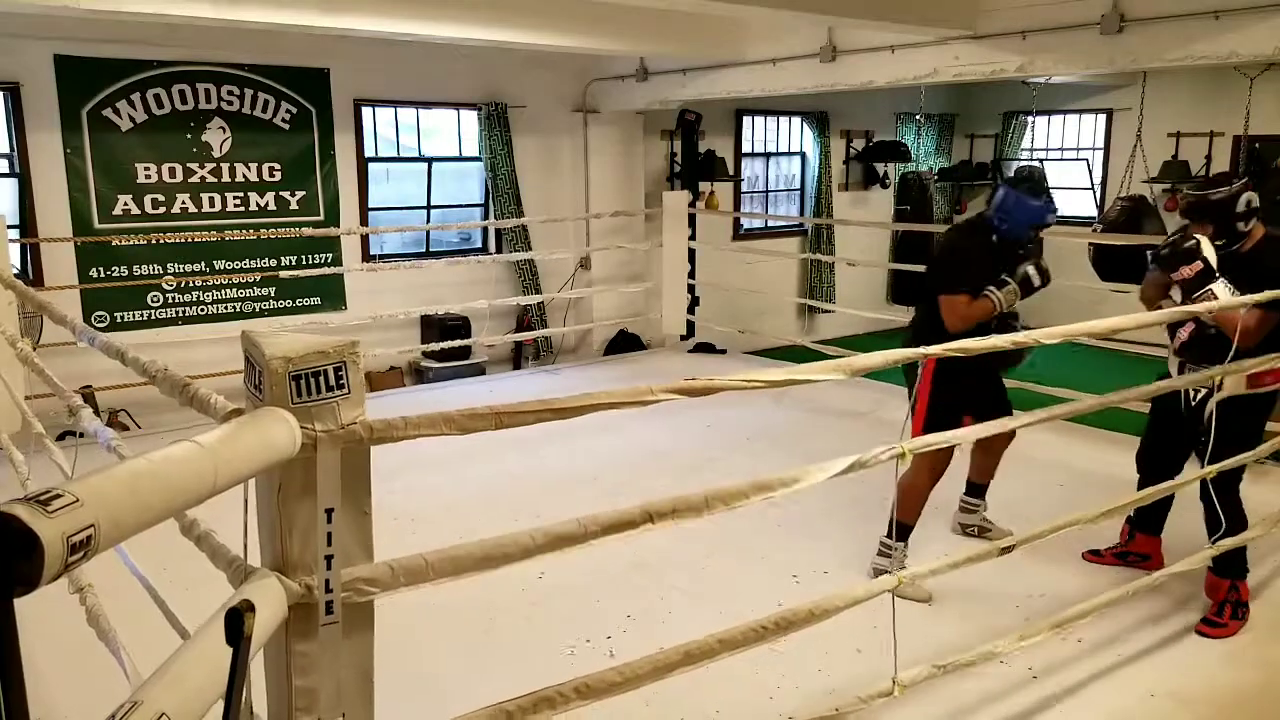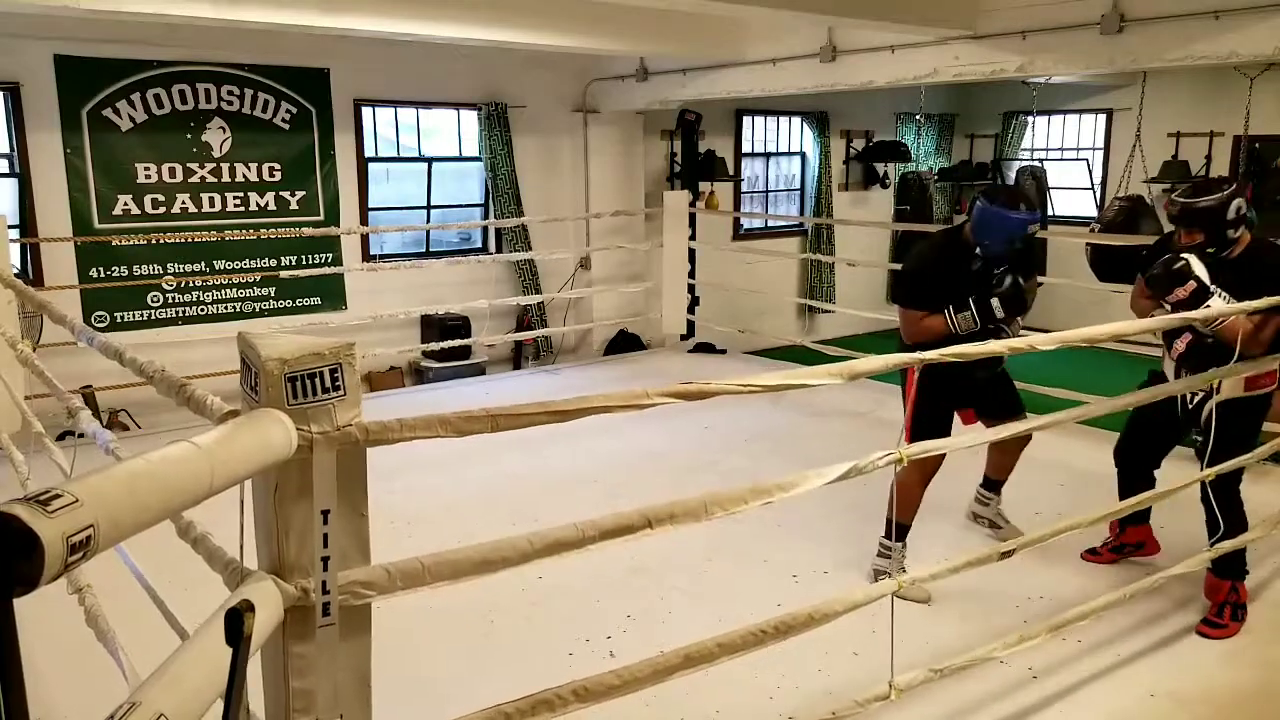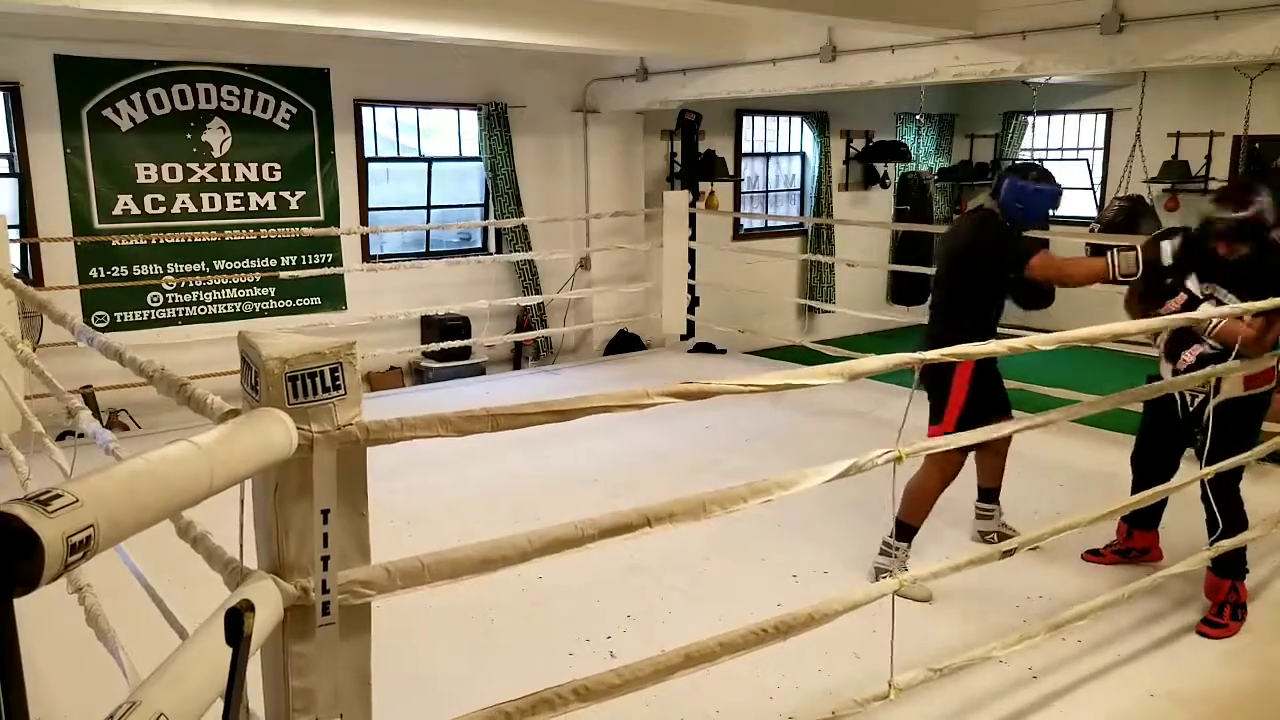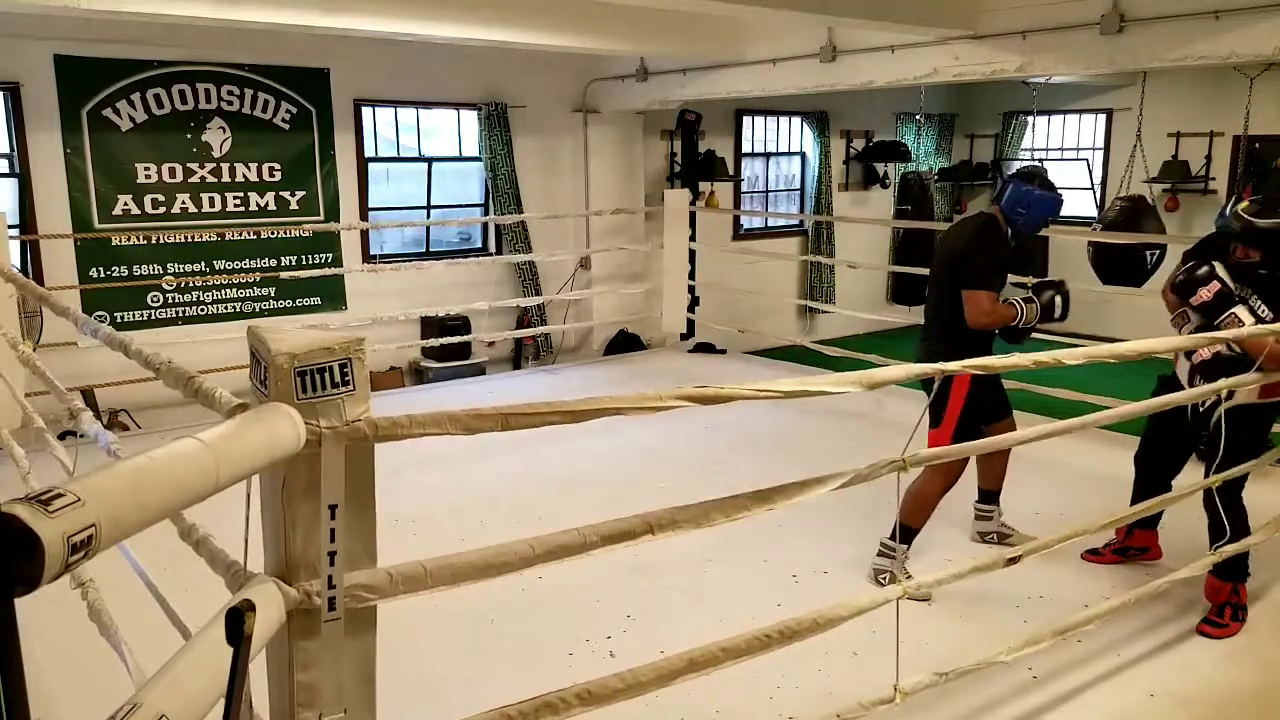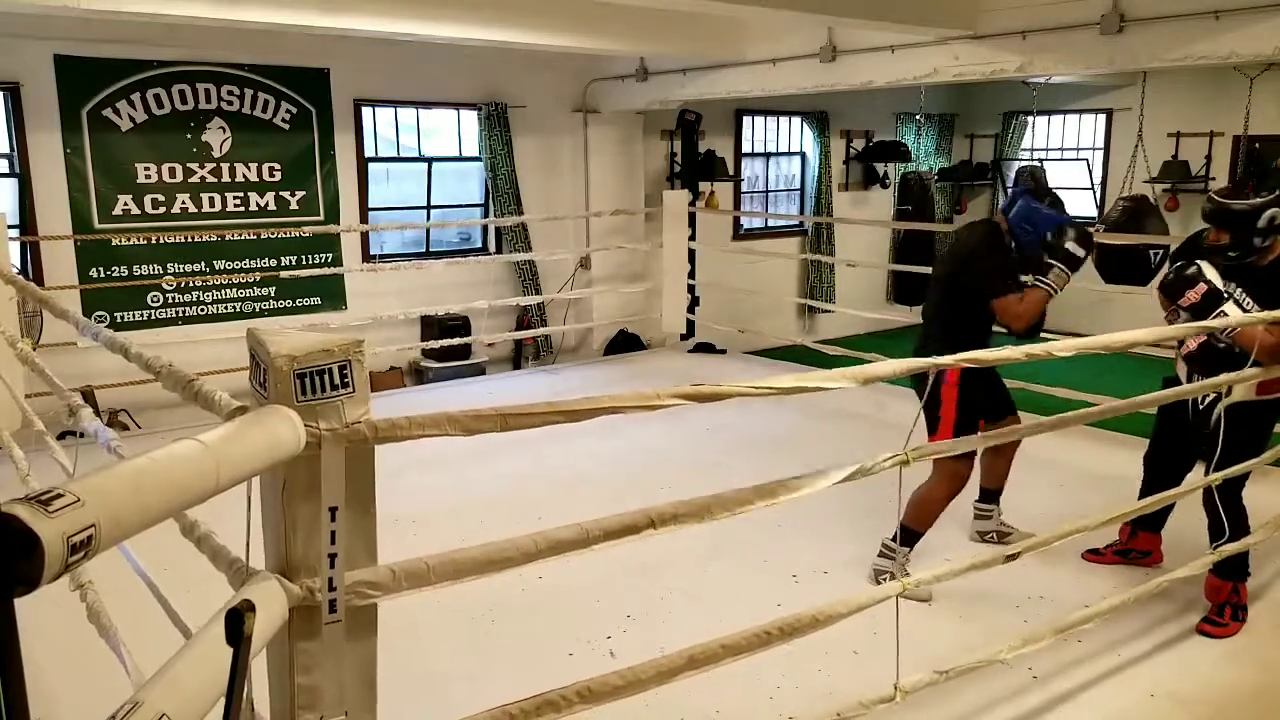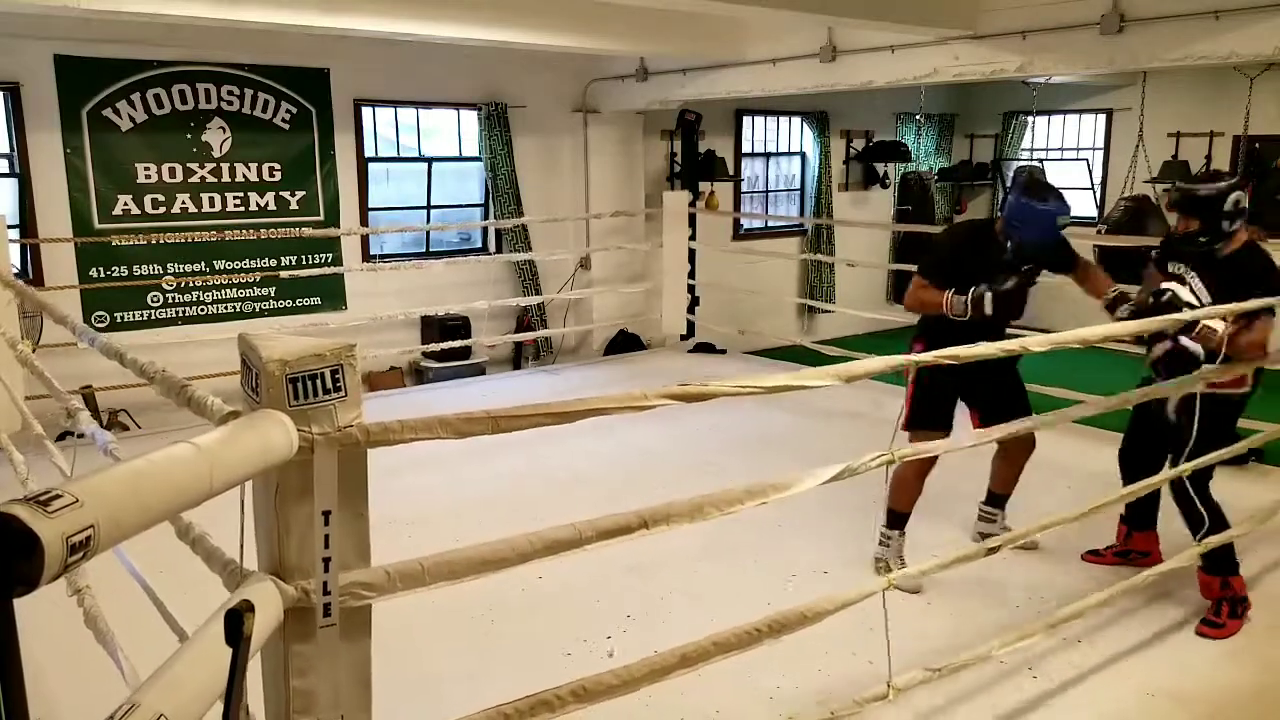
dt=0.3s
person 1, frame 1
right shoulder: (1186, 244)
right elbow: (1151, 291)
left wrist: (1205, 281)
right wrist: (1178, 317)
left hip: (1240, 390)
right hip: (1185, 376)
left knee: (1219, 484)
right knee: (1155, 461)
left ankle: (1231, 589)
right ankle: (1141, 544)
person 1, frame 2
right shoulder: (1172, 249)
right elbow: (1140, 300)
left wrist: (1202, 297)
right wrist: (1173, 323)
left hip: (1236, 391)
right hip: (1179, 376)
left knee: (1218, 486)
right knee: (1132, 452)
left ankle: (1229, 588)
right ankle: (1132, 533)
person 1, frame 3
right shoulder: (1182, 248)
right elbow: (1135, 303)
left wrist: (1195, 308)
right wrist: (1171, 328)
left hip: (1235, 391)
right hip: (1177, 377)
left knee: (1218, 485)
right knee: (1149, 461)
left ankle: (1229, 588)
right ankle: (1138, 540)
person 1, frame 4
right shoulder: (1218, 247)
right elbow: (1171, 291)
left wrist: (1227, 309)
right wrist: (1193, 330)
right hip: (1191, 379)
left knee: (1222, 490)
right knee: (1153, 460)
left ankle: (1230, 591)
right ankle: (1138, 538)
person 1, frame 5
right shoulder: (1201, 249)
right elbow: (1167, 292)
left wrist: (1216, 305)
right wrist: (1186, 328)
right hip: (1192, 380)
left knee: (1221, 490)
right knee: (1161, 464)
left ankle: (1231, 591)
right ankle: (1141, 541)
person 1, frame 6
right shoulder: (1179, 244)
right elbow: (1150, 291)
left wrist: (1196, 323)
right wrist: (1159, 331)
left hip: (1215, 388)
right hip: (1170, 376)
left knee: (1188, 482)
right knee: (1136, 457)
left ankle: (1228, 590)
right ankle: (1139, 542)
person 2, frame 1
left shoulder: (1013, 240)
right shoulder: (959, 244)
right elbow: (955, 320)
left wrist: (1009, 324)
right wrist: (1016, 286)
left hip: (978, 353)
right hip: (937, 359)
left knee: (998, 431)
right knee: (935, 455)
left ankle: (970, 515)
right ankle: (888, 557)
person 2, frame 2
left shoulder: (1015, 248)
right shoulder: (930, 256)
left elbow: (1025, 290)
right elbow: (912, 332)
left wrist: (1008, 321)
right wrist: (975, 314)
left hip: (981, 355)
right hip: (932, 364)
left knee: (1014, 430)
right knee: (925, 458)
left ankle: (986, 504)
right ankle: (888, 558)
person 2, frame 3
left shoulder: (979, 225)
right shoulder: (991, 233)
right elbow: (1058, 270)
left wrist: (1023, 289)
right wrist: (1137, 259)
left hip: (968, 352)
right hip: (953, 359)
left knee: (997, 431)
right knee: (946, 457)
left ankle: (987, 520)
right ankle: (891, 554)
person 2, frame 4
left shoulder: (974, 230)
right shoulder: (986, 241)
right elbow: (979, 315)
left wrist: (1016, 311)
right wrist: (1034, 307)
left hip: (965, 355)
right hip: (954, 362)
left knee: (1000, 431)
right knee: (946, 464)
left ankle: (987, 521)
right ankle: (888, 557)
person 2, frame 5
left shoulder: (991, 240)
right shoulder: (985, 247)
right elbow: (1016, 319)
right wrist: (1061, 268)
right hip: (944, 365)
left knee: (1005, 430)
right knee: (953, 469)
left ankle: (987, 521)
right ankle: (891, 558)
person 2, frame 6
left shoulder: (1039, 246)
right shoulder: (961, 239)
left elbow: (1084, 269)
right elbow: (915, 298)
left wrist: (1115, 299)
right wrist: (972, 303)
left hip: (990, 354)
right hip: (938, 351)
left knee: (1020, 442)
right knee: (924, 451)
left ankle: (989, 521)
right ankle: (889, 546)
